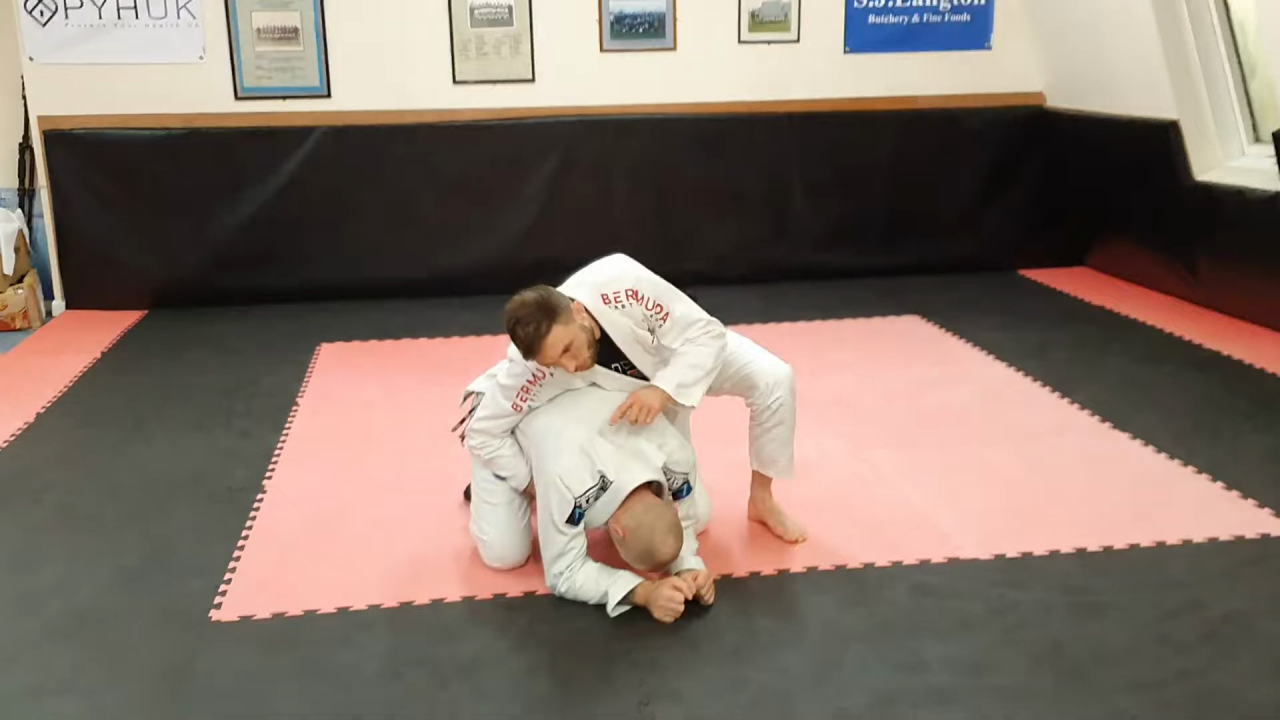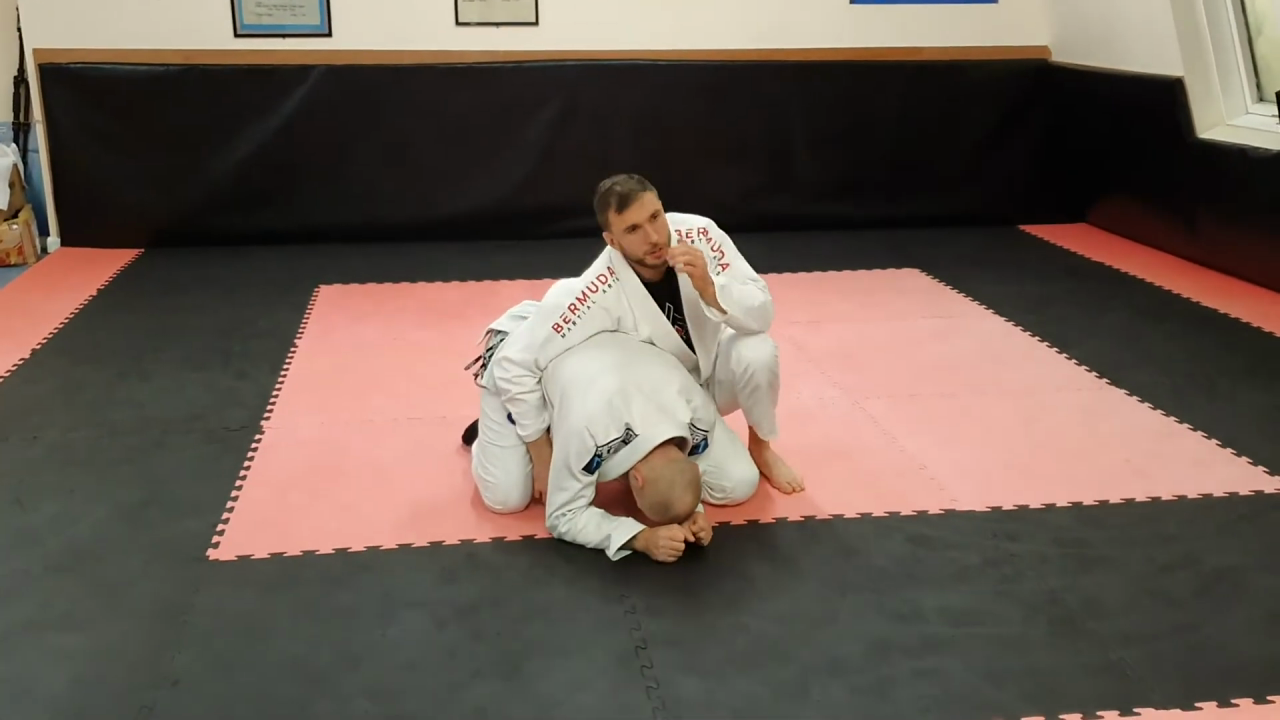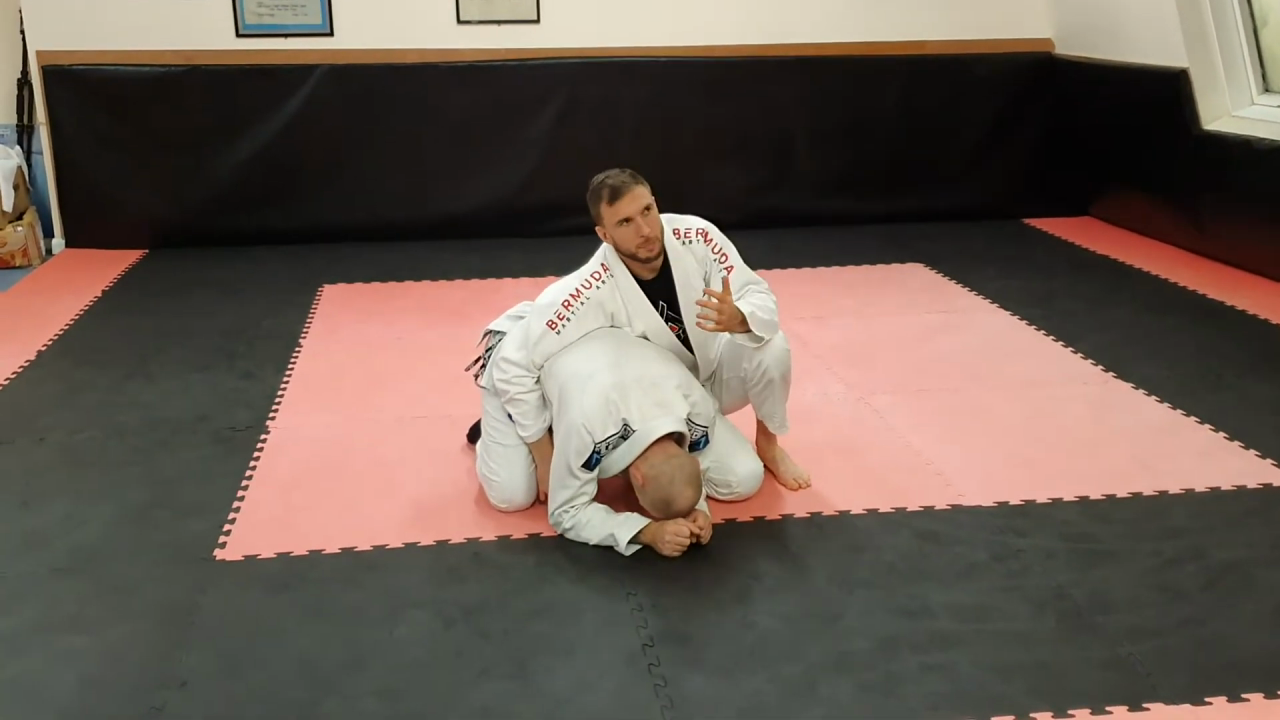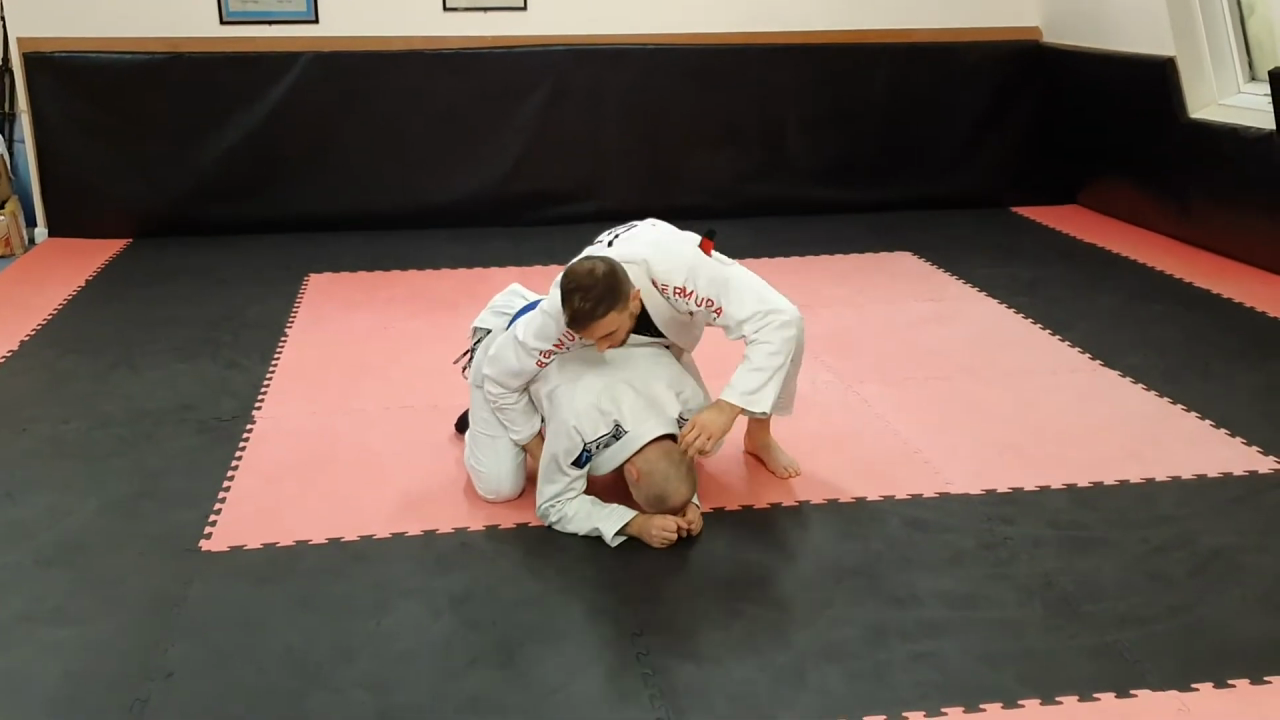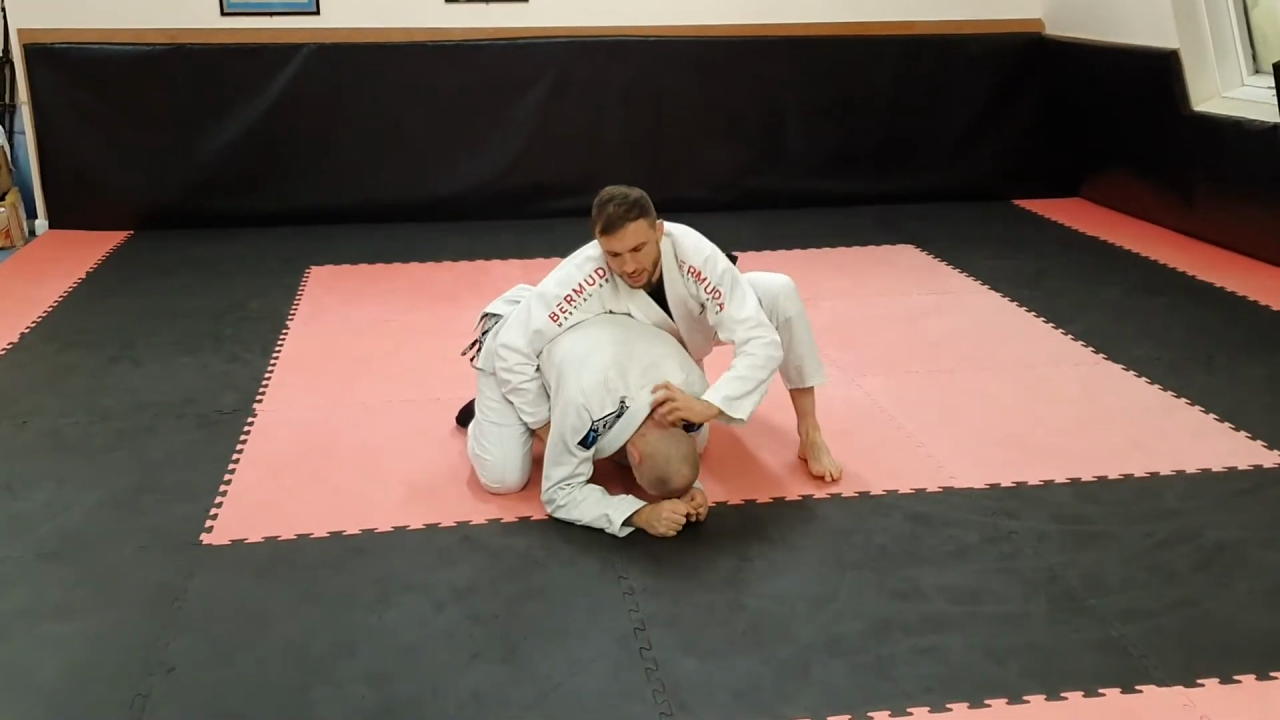
dt=1s
person 1, frame 1
left shoulder: (622, 281)
right shoulder: (531, 368)
left elbow: (706, 332)
right elbow: (482, 433)
left wrist: (663, 390)
left hip: (681, 356)
right hip: (630, 397)
left knee: (774, 379)
left ankle: (761, 500)
person 1, frame 2
left shoulder: (698, 234)
right shoulder: (596, 293)
left elbow: (761, 310)
right elbow: (513, 366)
left wrist: (707, 287)
right wrist: (543, 457)
left hip: (713, 364)
left knee: (758, 353)
left ankle: (760, 447)
person 1, frame 3
left shoulder: (697, 237)
right shoulder: (589, 292)
left elbow: (760, 297)
right elbow: (512, 368)
left wrist: (737, 318)
right wrist: (545, 459)
left hip: (714, 369)
left knee: (769, 348)
left ankle: (768, 443)
person 1, frame 4
left shoulder: (680, 272)
right shoulder: (559, 318)
left elbow: (777, 321)
right elbow: (500, 380)
left wrist: (726, 408)
right wrist: (540, 458)
right hip: (645, 338)
left knee: (786, 323)
right knee: (703, 441)
left ankle: (758, 436)
person 1, frame 5
left shoulder: (696, 255)
right shoulder: (582, 275)
left elbow: (761, 342)
right elbow: (512, 352)
left wrist: (709, 406)
left hip: (698, 325)
left knee: (778, 291)
left ankle: (809, 433)
person 2, frame 1
left shoulder: (676, 455)
right shoulder: (563, 478)
left elbow: (683, 519)
right elbow: (563, 574)
left wrist: (689, 568)
right wrist: (644, 593)
right knee: (503, 554)
person 2, frame 2
left shoulder: (699, 416)
right shoulder: (587, 428)
left elbow: (679, 470)
right elbow: (563, 517)
left wrist: (691, 516)
right wrist: (642, 538)
right knee: (504, 498)
right ankle: (488, 434)
person 2, frame 3
left shoulder: (697, 407)
right shoulder: (585, 423)
left elbow: (684, 467)
right elbow: (566, 513)
left wrist: (696, 509)
right wrist: (648, 532)
right knee: (511, 496)
right ankle: (492, 432)
person 2, frame 4
left shoulder: (688, 400)
right shoulder: (577, 423)
left elbow: (680, 461)
right elbow: (554, 505)
left wrist: (688, 503)
right wrist: (635, 524)
right knee: (498, 486)
right ankle: (479, 412)
person 2, frame 5
left shoulder: (692, 386)
right shoulder: (583, 397)
left elbow: (682, 451)
right elbow: (560, 492)
left wrist: (688, 489)
right wrist: (641, 514)
right knee: (503, 478)
right ankle: (485, 411)
